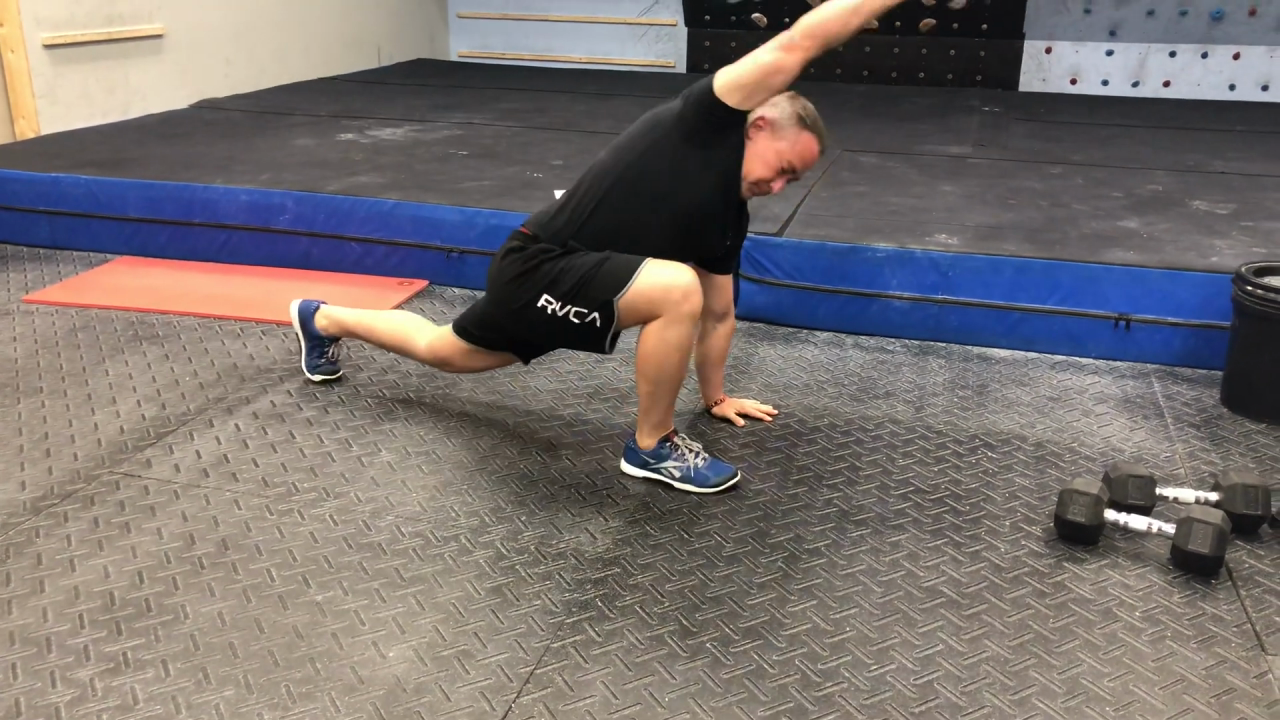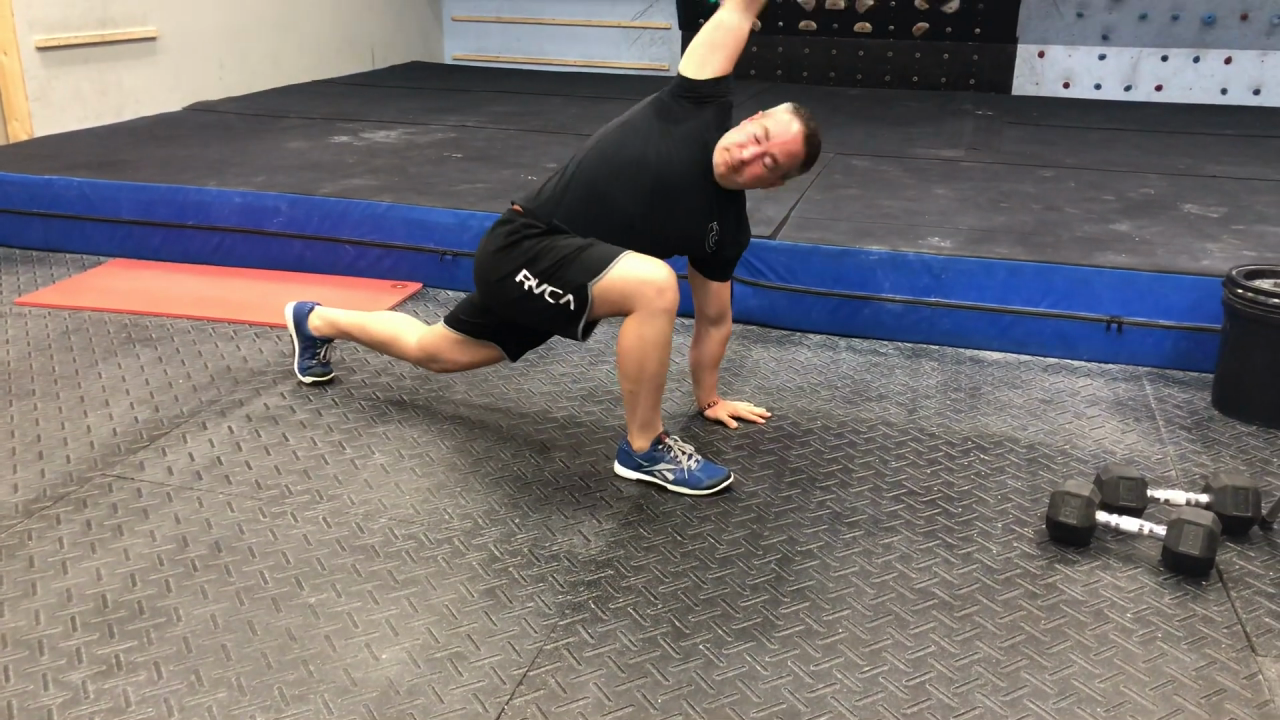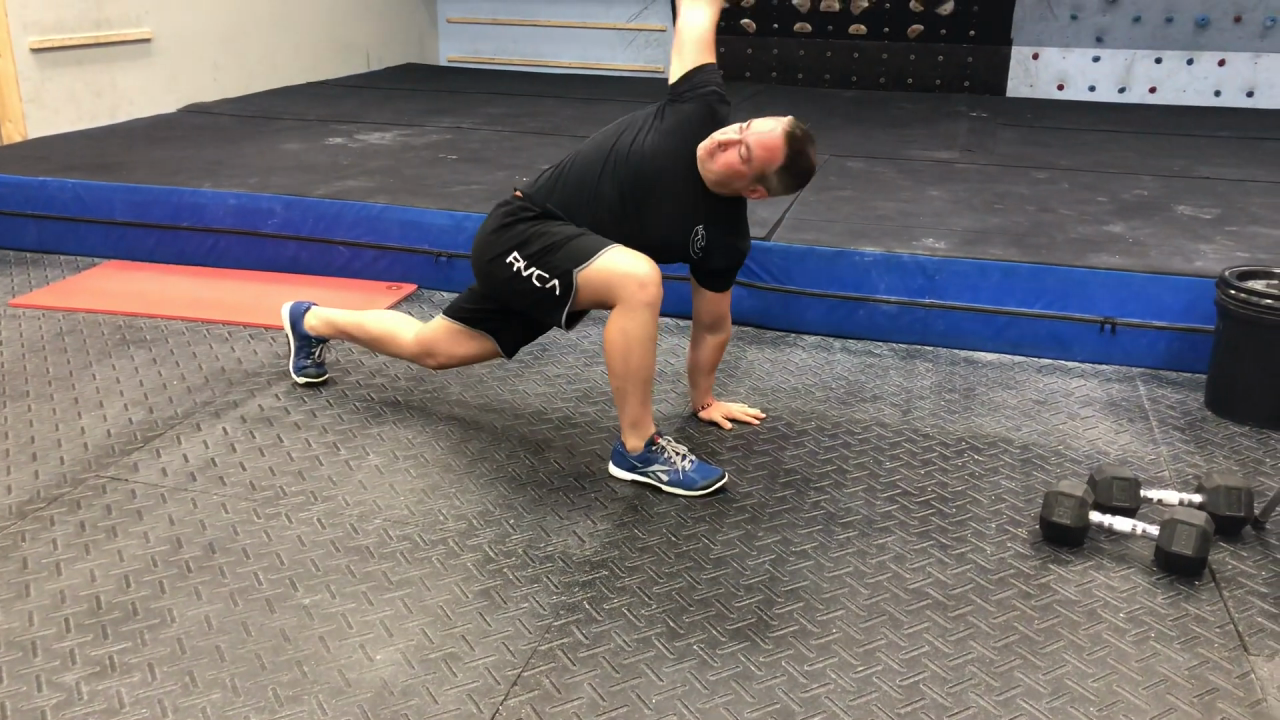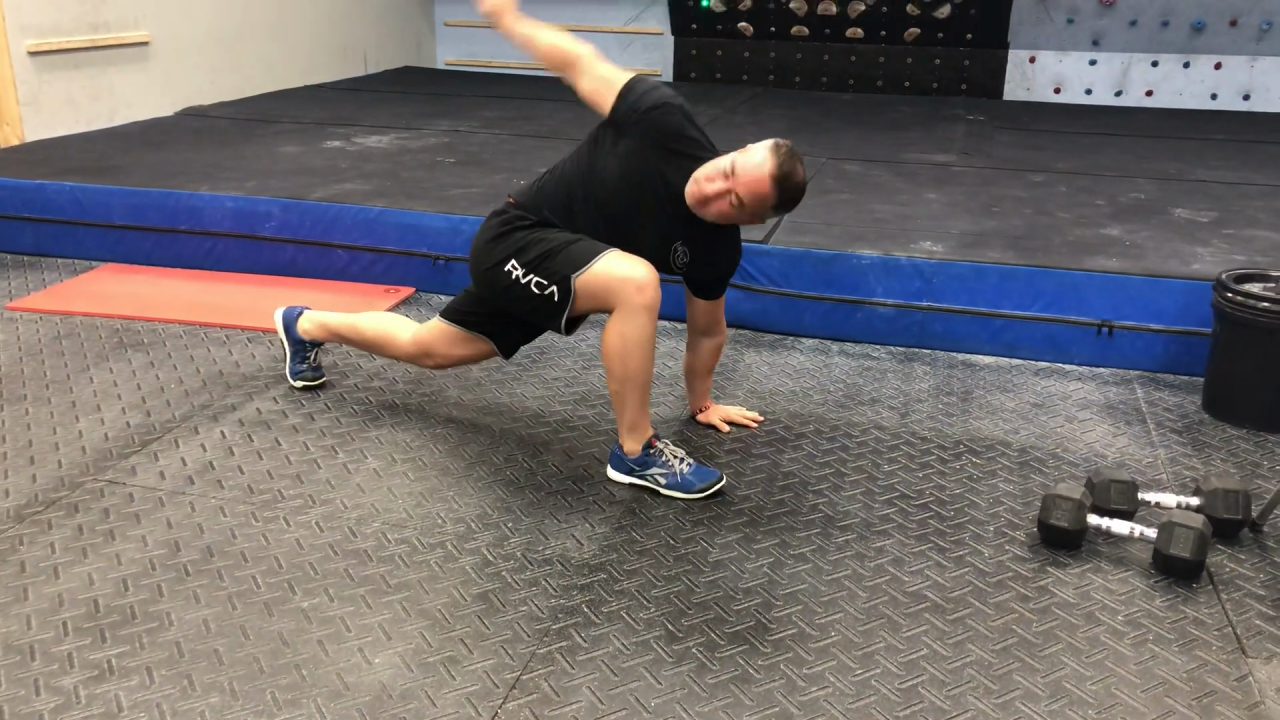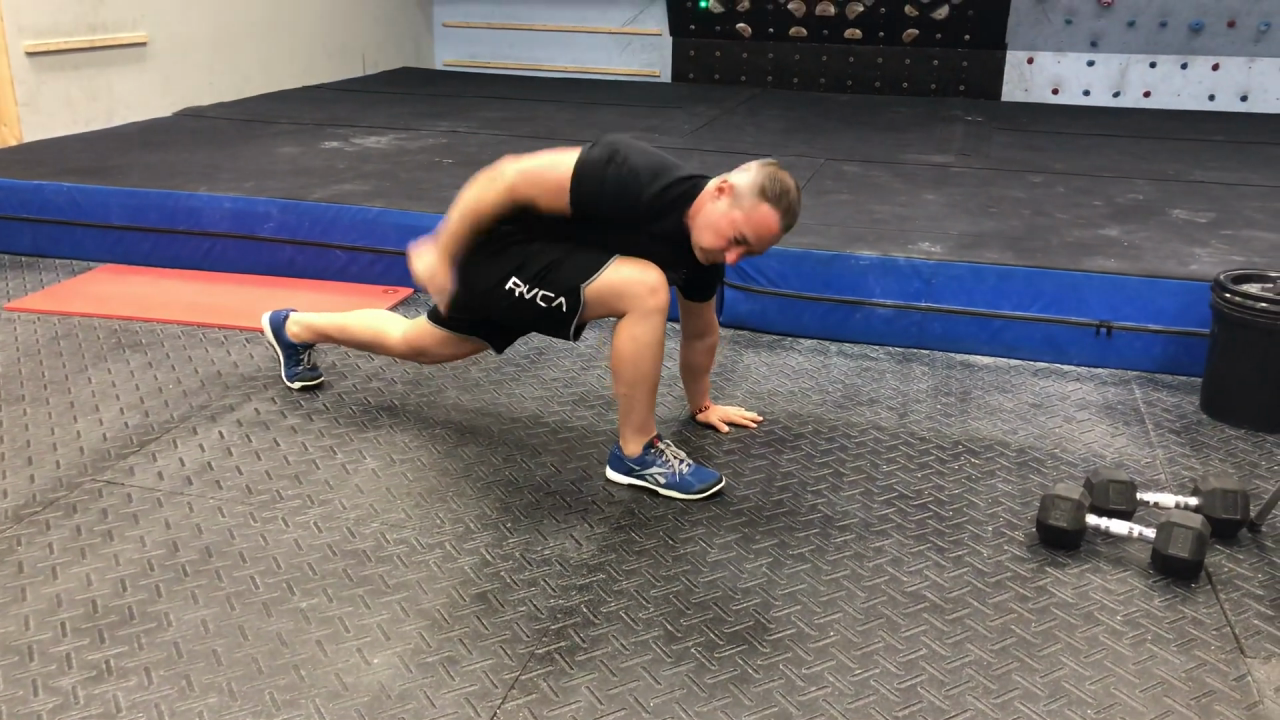
dt=0.3s
person 1, frame 1
left shoulder: (728, 217)
right shoulder: (702, 125)
left elbow: (719, 313)
left wrist: (715, 395)
left hip: (550, 281)
right hip: (536, 271)
left knee: (444, 351)
right knee: (674, 288)
left ankle: (321, 320)
right ankle: (650, 447)
person 1, frame 2
left shoulder: (727, 226)
right shoulder: (700, 107)
left elbow: (713, 317)
left wrist: (708, 397)
left hip: (545, 276)
right hip: (520, 248)
left knee: (432, 352)
right knee: (654, 286)
left ankle: (314, 321)
right ankle: (644, 449)
person 1, frame 3
left shoulder: (725, 235)
right shoulder: (700, 109)
left elbow: (712, 324)
left wrist: (704, 398)
left hip: (547, 267)
right hip: (517, 233)
left knee: (430, 348)
right knee: (638, 279)
left ankle: (311, 321)
right ankle: (638, 449)
person 1, frame 4
left shoulder: (715, 248)
right shoulder: (665, 124)
left elbow: (707, 330)
right elbow: (577, 61)
left wrist: (702, 400)
left hip: (542, 267)
right hip: (511, 242)
left knee: (424, 349)
right knee: (638, 286)
left ankle: (306, 329)
right ankle: (637, 453)
person 1, frame 5
left shoulder: (708, 256)
right shoulder: (639, 181)
left elbow: (700, 331)
right elbow: (512, 178)
left wrist: (701, 402)
right wrist: (442, 250)
left hip: (529, 266)
right hip: (499, 252)
left knee: (414, 341)
right knee: (645, 289)
left ankle: (295, 329)
right ankle: (636, 451)
